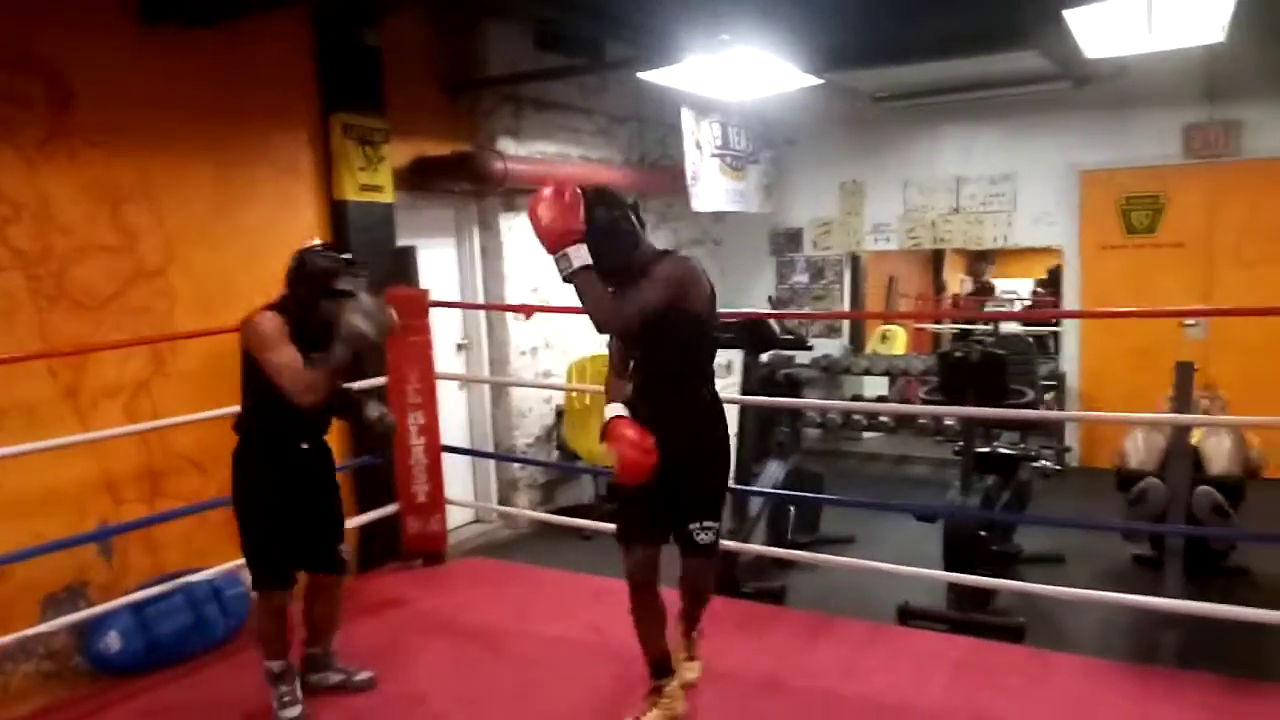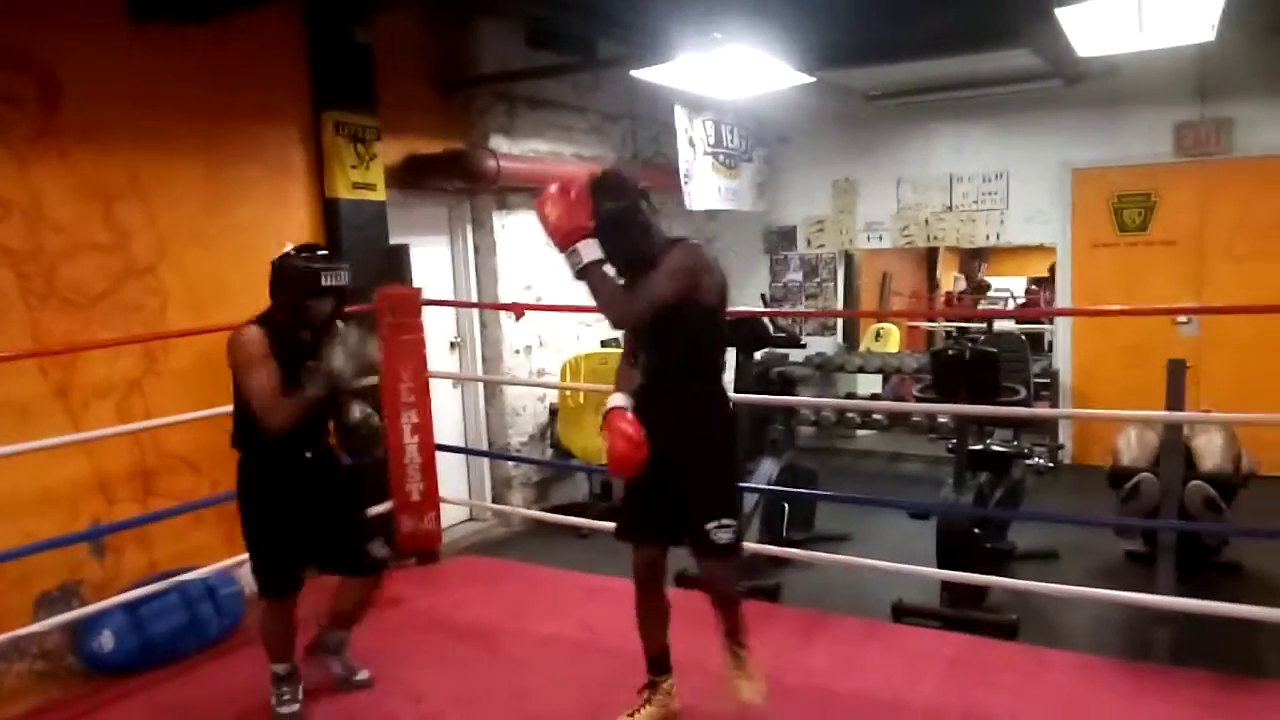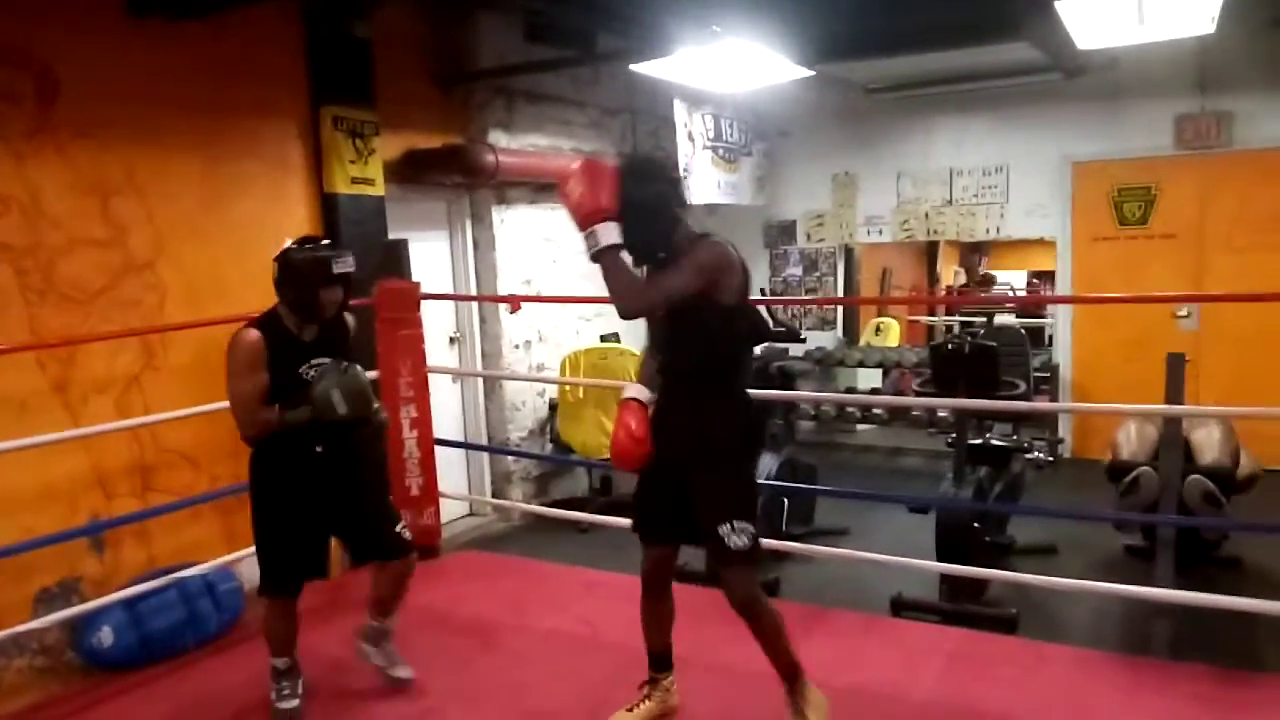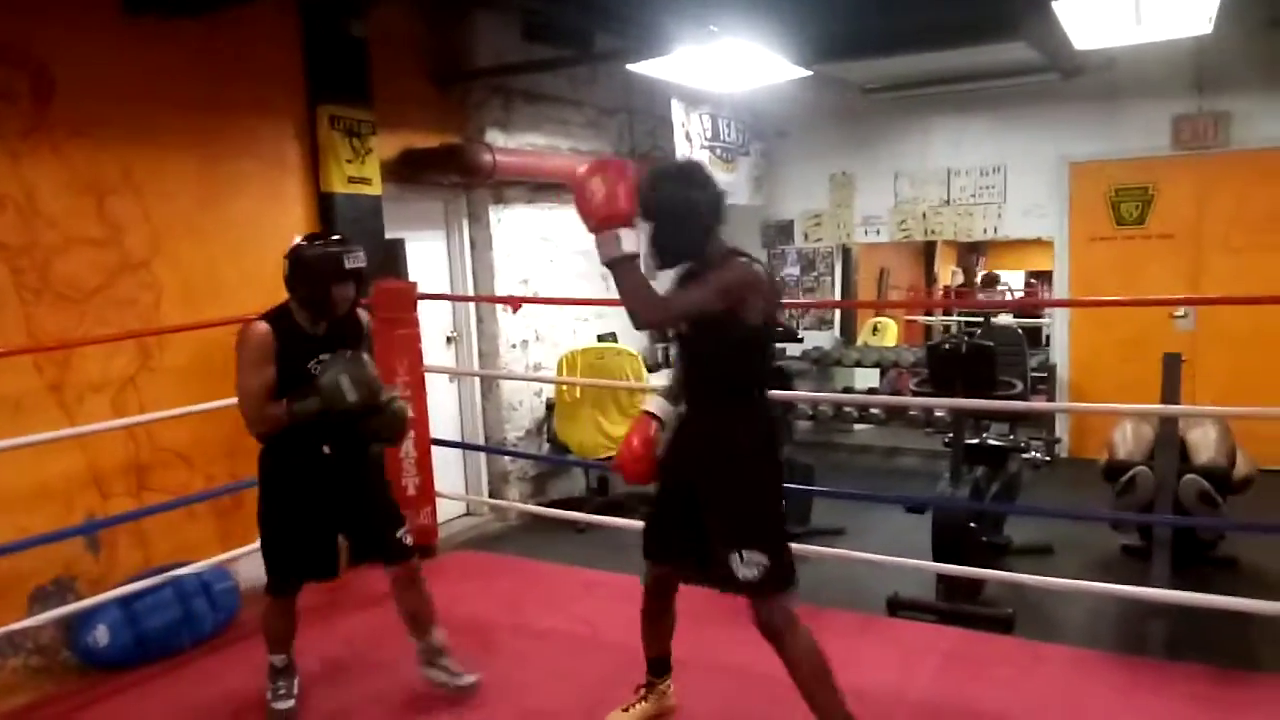
dt=0.1s
person 1, frame 1
left shoulder: (677, 273)
right shoulder: (624, 286)
left elbow: (610, 320)
right elbow: (621, 366)
left wrist: (569, 254)
right wrist: (617, 416)
left hip: (696, 432)
right hip: (644, 435)
left knee: (698, 568)
right knee: (640, 569)
left ankle: (686, 644)
person 1, frame 2
left shoulder: (688, 262)
right shoulder: (639, 276)
left elbow: (626, 316)
left wrist: (581, 249)
right wrist: (619, 408)
left hip: (704, 431)
right hip: (654, 431)
left knee: (718, 572)
right knee: (646, 567)
left ankle: (737, 651)
person 1, frame 3
left shoulder: (711, 259)
right shoulder: (661, 267)
left elbow: (634, 303)
left wrist: (598, 234)
right wrist: (636, 397)
left hip: (720, 431)
right hip: (671, 428)
left knee: (738, 582)
right knee: (655, 566)
person 1, frame 4
left shoulder: (742, 277)
right shoulder: (694, 280)
left elbow: (651, 316)
left wrist: (613, 239)
right wrist: (654, 413)
left hip: (742, 452)
right hip: (692, 446)
left knee: (770, 608)
right knee: (657, 580)
person 2, frame 1
left shoulder: (328, 324)
right shoulder: (266, 324)
right elbow: (304, 391)
left wrist: (362, 408)
right wrist: (350, 342)
left hip: (310, 458)
right hip: (265, 466)
left knee: (326, 571)
right knee: (274, 585)
left ankle: (319, 664)
right ankle: (281, 680)
person 2, frame 2
left shoulder: (325, 330)
right shoulder: (253, 339)
right elbow: (275, 419)
right wrist: (327, 380)
left hip: (320, 464)
right hip: (270, 475)
left knee: (366, 567)
right knee: (280, 593)
left ankle: (330, 645)
right ankle: (283, 680)
person 2, frame 3
left shoulder: (342, 325)
right shoulder: (255, 339)
right elbow: (249, 425)
left wrist: (364, 407)
right wrist: (309, 406)
left hip: (340, 458)
right hip: (280, 469)
left knee: (395, 554)
right knee: (283, 588)
left ankle: (376, 635)
right ankle: (284, 674)
person 2, frame 4
left shoulder: (357, 323)
right shoulder: (263, 334)
right elbow: (257, 420)
left wrist: (385, 404)
right wrist: (318, 401)
left hip: (352, 459)
right hip: (293, 471)
left knee: (402, 561)
right knee: (285, 586)
left ankle: (433, 654)
right ankle: (281, 673)
